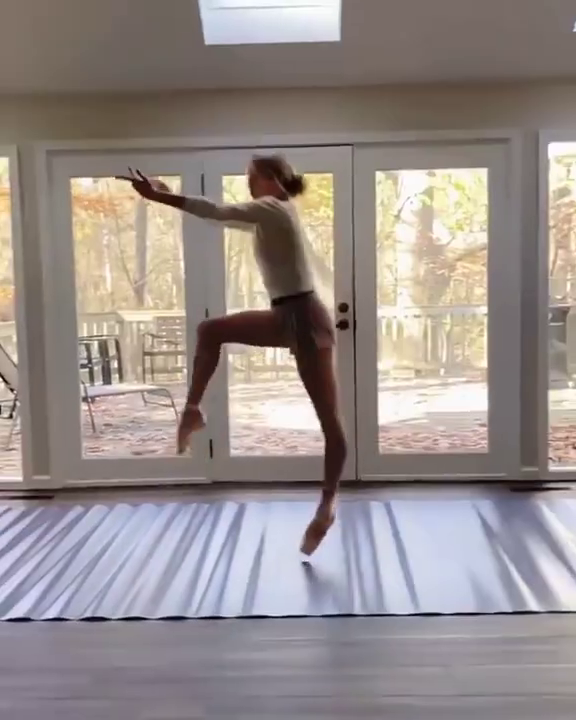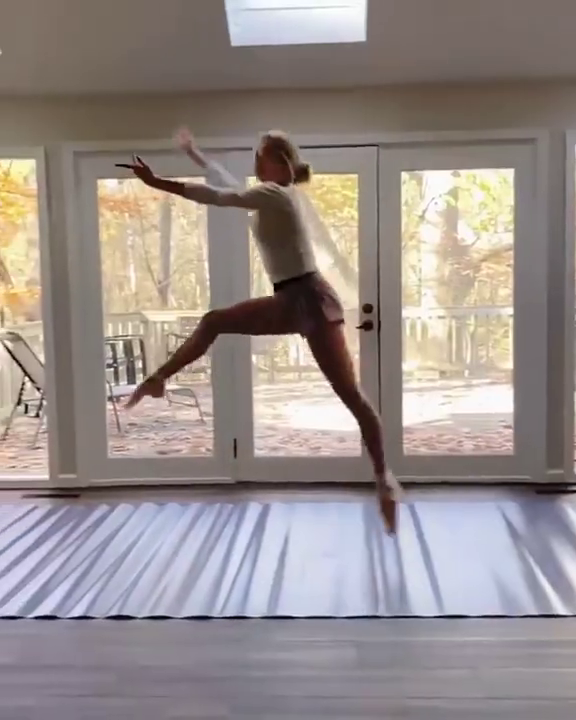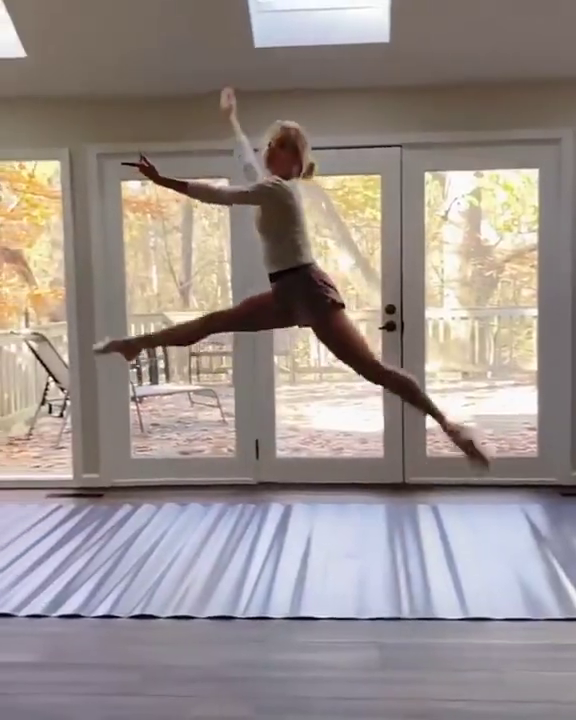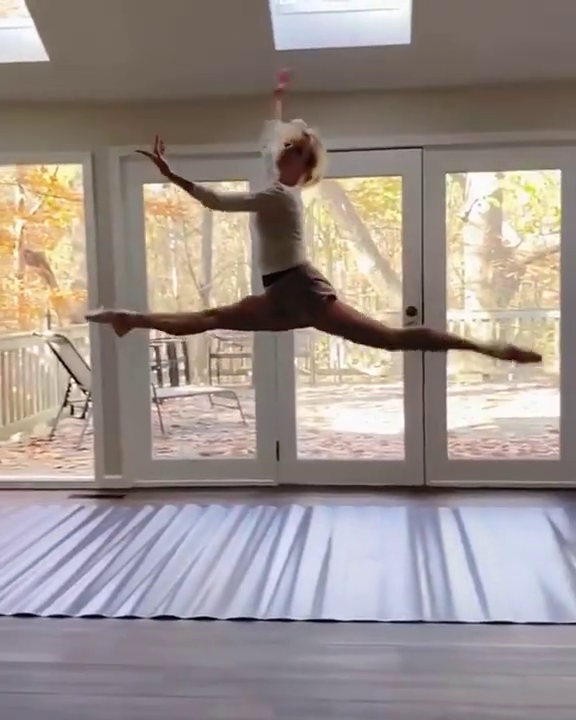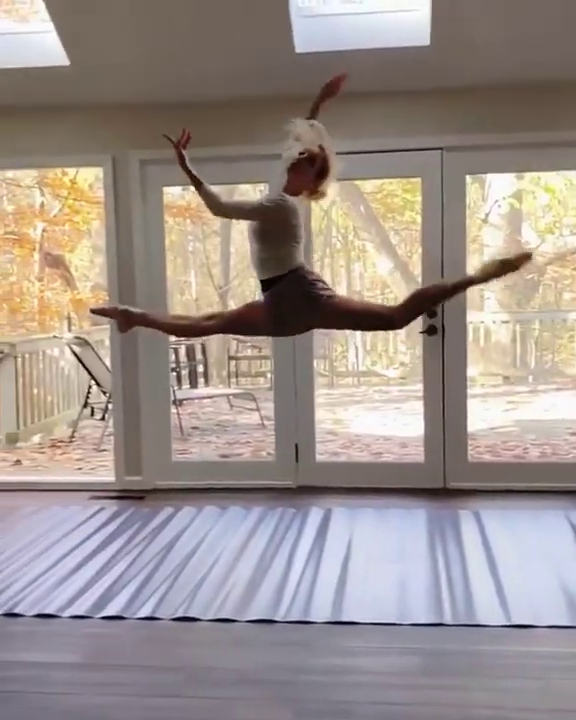
dt=0.4s
person 1, frame 1
left shoulder: (273, 209)
right shoulder: (270, 215)
left elbow: (217, 211)
right elbow: (221, 215)
left wrist: (159, 196)
right wrist: (168, 194)
left hip: (305, 317)
right hip: (284, 317)
left knee: (328, 417)
right knee: (210, 330)
left ankle: (326, 507)
right ankle: (193, 409)
person 1, frame 2
left shoulder: (274, 195)
right shoulder: (269, 197)
left elbow: (216, 196)
right elbow: (227, 181)
left wrist: (158, 182)
right wrist: (193, 153)
left hip: (312, 299)
right hip: (288, 301)
left knee: (351, 394)
right knee: (215, 321)
left ankle: (384, 478)
right ankle: (158, 378)
person 1, frame 3
left shoulder: (277, 190)
right shoulder: (271, 186)
left elbow: (217, 195)
right elbow: (247, 156)
left wrist: (163, 180)
right wrist: (231, 116)
left hip: (309, 290)
right hip: (286, 294)
left knee: (373, 368)
right knee: (214, 321)
left ankle: (446, 424)
right ankle: (138, 342)
person 1, frame 4
left shoulder: (278, 195)
right shoulder: (278, 187)
left elbow: (217, 201)
right elbow: (270, 134)
left wrist: (172, 175)
right wrist: (278, 96)
left hip: (304, 292)
right hip: (282, 299)
left knee: (394, 338)
right knee: (208, 319)
right ankle: (133, 319)
person 1, frame 5
left shoulder: (280, 204)
right shoulder: (284, 199)
left elbow: (220, 207)
right elbow: (300, 135)
left wrist: (187, 169)
right wrist: (321, 100)
left hip: (303, 296)
right hip: (282, 305)
left knee: (397, 315)
right knee: (206, 325)
